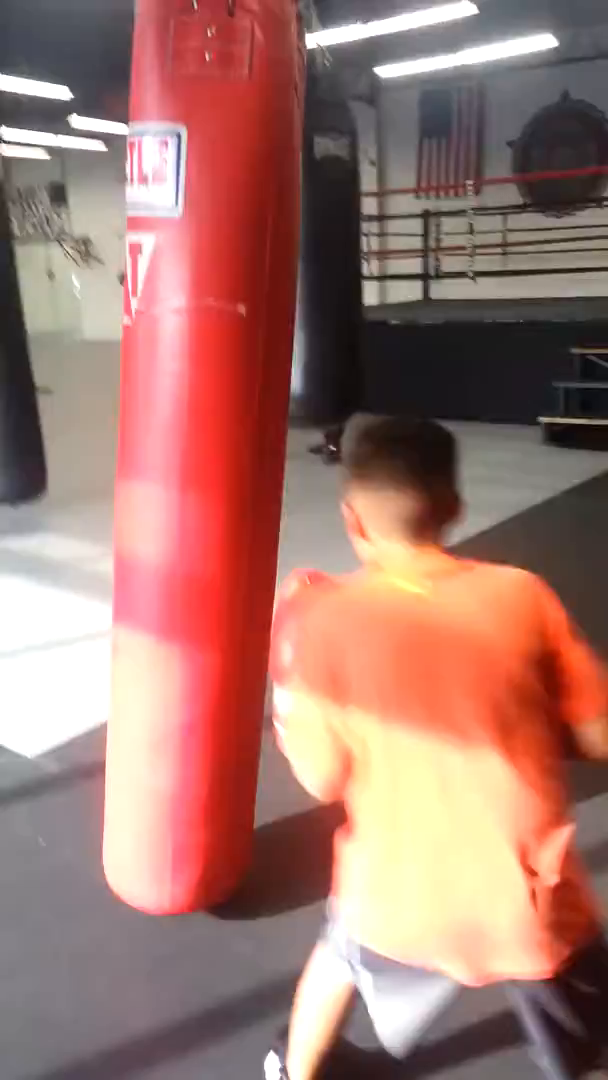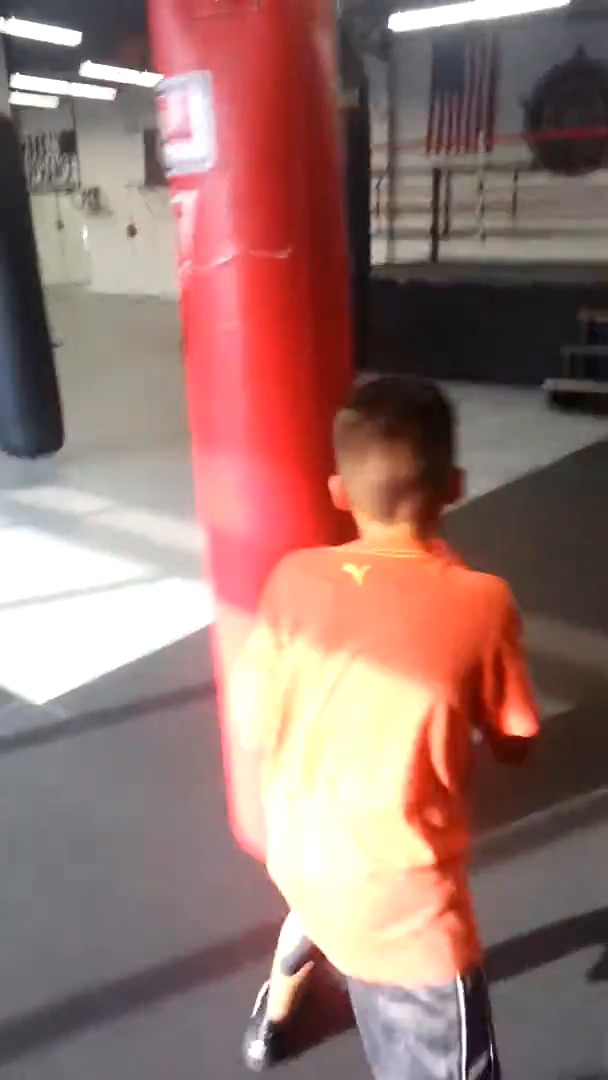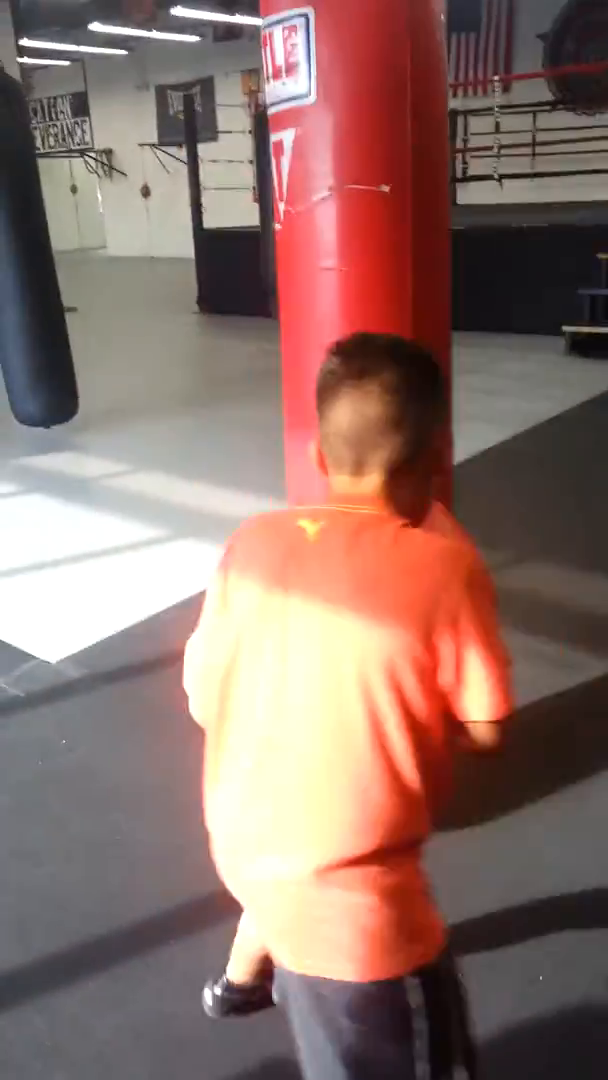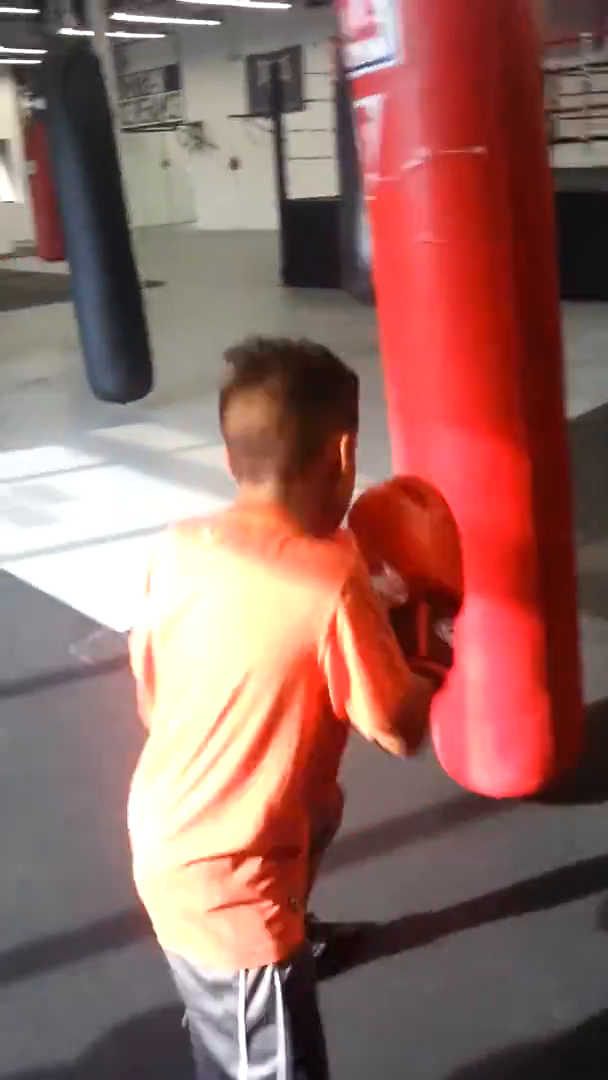
dt=0.4s
person 1, frame 1
left shoulder: (326, 617)
right shoulder: (524, 597)
left elbow: (324, 779)
left wrist: (293, 668)
left hip: (396, 898)
right hip: (532, 904)
left knee: (343, 958)
person 1, frame 2
left shoulder: (296, 582)
right shoulder: (484, 607)
left elbow: (256, 735)
right elbow: (515, 746)
left hip: (300, 855)
right hip: (404, 902)
left knee: (311, 916)
left ankle: (269, 1022)
person 1, frame 3
left shoulder: (252, 542)
right shoulder: (440, 566)
left elbow: (205, 702)
right elbow: (487, 727)
left hip: (246, 839)
right hip: (350, 897)
left knee: (278, 905)
left ankle: (245, 979)
person 1, frame 4
left shoulder: (181, 546)
right shoulder: (334, 584)
left elbow: (151, 703)
right elbow: (402, 732)
left hip: (167, 824)
right hip: (220, 891)
left knee: (322, 810)
left ankle: (295, 939)
